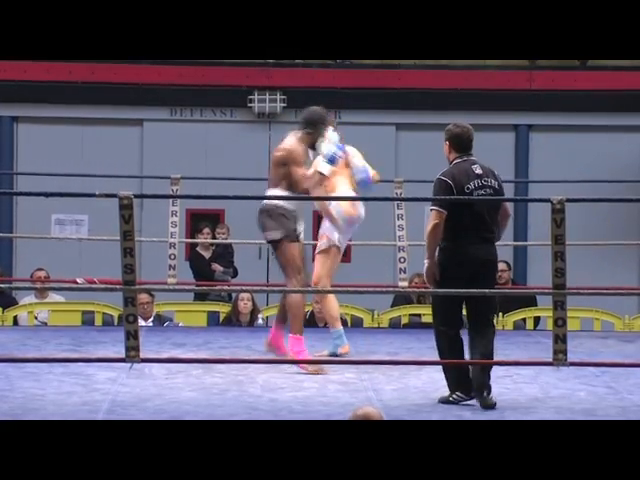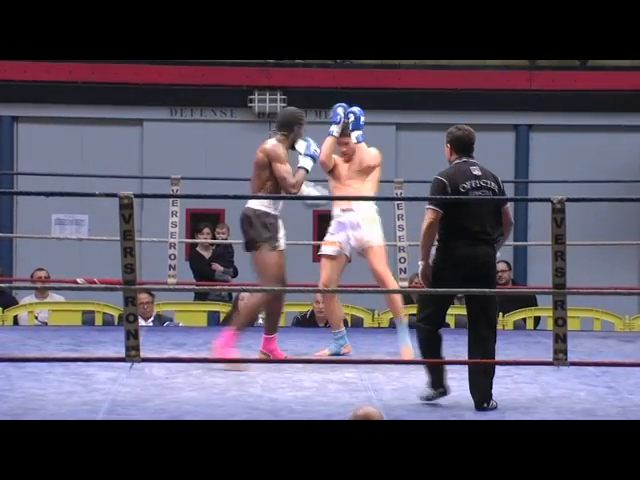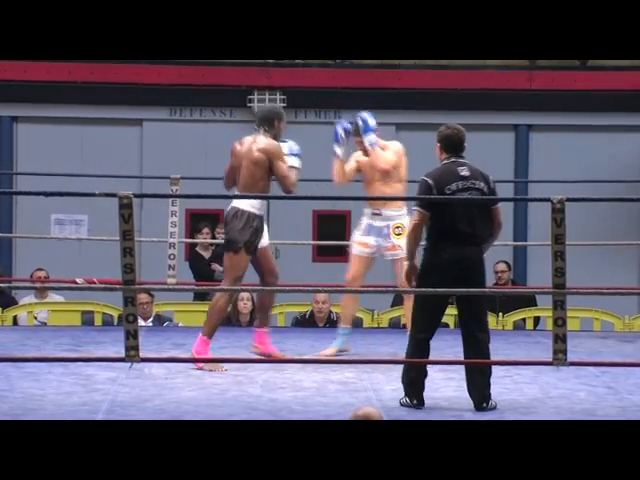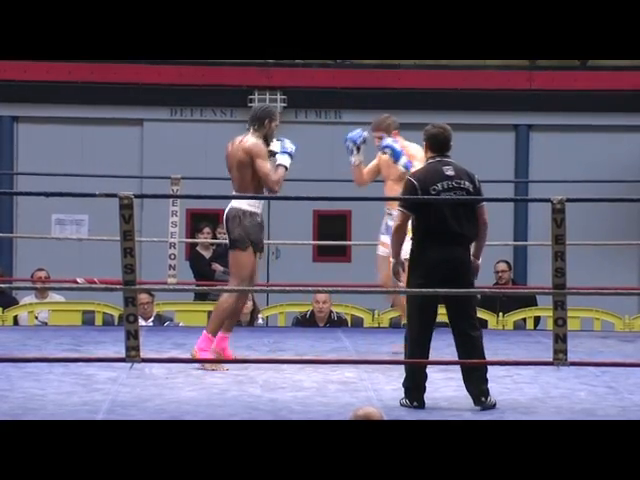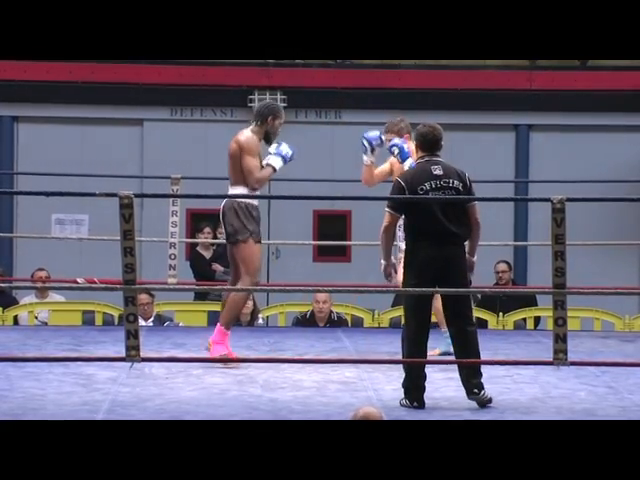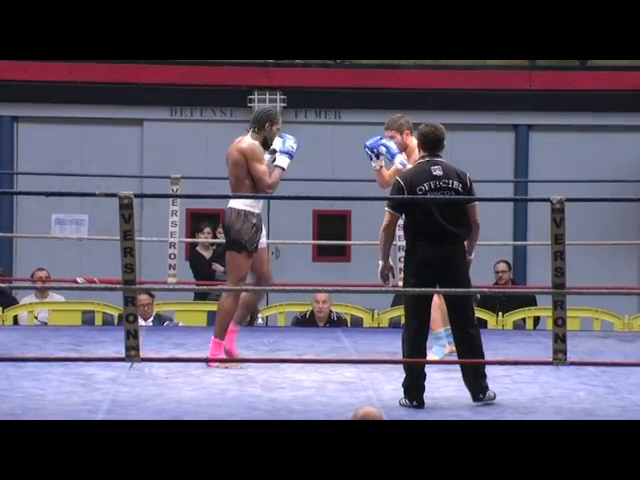
dt=0.2s
person 1, frame 1
left shoulder: (448, 178)
right shoulder: (491, 175)
left elbow: (436, 224)
right elbow: (505, 215)
left wrist: (430, 261)
left hip: (457, 257)
right hip: (486, 256)
left knee: (446, 324)
right knee: (482, 325)
left ankle: (461, 387)
right ankle: (482, 389)
person 1, frame 2
left shoulder: (445, 178)
right shoulder: (492, 178)
left elbow: (431, 222)
right elbow: (508, 222)
left wrist: (424, 261)
left hip: (452, 257)
right hip: (484, 258)
left knee: (428, 322)
right knee: (483, 330)
left ankle: (438, 382)
right ankle: (483, 396)
person 1, frame 3
left shoulder: (433, 179)
right shoulder: (483, 178)
left elbow: (417, 224)
right elbow: (497, 223)
left wrist: (410, 261)
left hip: (440, 259)
right hip: (472, 259)
left knee: (422, 329)
right knee: (476, 330)
left ankle: (413, 393)
right ankle: (482, 397)
person 1, frame 4
left shoulder: (417, 179)
right shoulder: (469, 177)
left elbow: (400, 225)
right elbow: (482, 222)
left wrist: (395, 258)
right wrist: (476, 257)
left hip: (427, 259)
right hip: (460, 258)
left knee: (419, 329)
right knee: (468, 328)
left ankle: (414, 394)
right ankle: (481, 392)
person 1, frame 5
left shoulder: (406, 179)
right shoulder: (460, 176)
left elbow: (389, 225)
right elbow: (475, 221)
left wrist: (386, 259)
right wrist: (471, 255)
left hip: (420, 257)
right hip: (454, 256)
left knee: (416, 328)
right knee: (463, 324)
left ankle: (414, 394)
right ankle: (475, 387)
person 1, frame 6
left shoulder: (406, 179)
right shoulder: (460, 177)
left elbow: (388, 225)
right elbow: (474, 222)
left wrist: (384, 260)
right wrist: (468, 254)
left hip: (420, 257)
right hip: (453, 256)
left knee: (415, 328)
right knee: (465, 324)
left ankle: (414, 394)
right ankle: (479, 388)
person 2, frame 1
left shoulder: (294, 141)
right shoulder: (295, 149)
right elbow: (304, 187)
left hip: (286, 214)
right hip: (278, 213)
left knee: (297, 279)
right knee: (297, 280)
left ankle: (276, 337)
right ankle: (298, 351)
person 2, frame 2
left shoulder: (271, 146)
right shoulder: (275, 149)
right elbow: (291, 187)
right wrist: (307, 161)
left hip: (269, 219)
right hip: (260, 218)
left knee: (278, 286)
right knee: (265, 288)
left ankle: (269, 345)
right ankle: (225, 344)
person 2, frame 3
left shoulder: (242, 144)
right shoulder: (271, 146)
left elbow: (228, 183)
right elbow: (289, 187)
right wrist: (293, 160)
left hip: (250, 217)
right hip: (244, 217)
left knee: (271, 277)
right knee: (231, 285)
left ankle: (262, 341)
right ankle: (201, 348)
person 2, frame 4
left shoulder: (238, 142)
right shoulder: (255, 145)
right elbow: (273, 186)
left wrist: (271, 154)
right wrist: (284, 159)
left hip: (246, 216)
right hip: (244, 217)
left knee: (246, 286)
right knee: (239, 286)
left ankle: (220, 345)
right ankle: (204, 345)
person 2, frame 5
left shoulder: (246, 139)
right shoulder: (248, 140)
right elbow: (256, 182)
left wrist: (271, 157)
right wrist: (278, 160)
left hip: (243, 210)
right hip: (240, 209)
left knee: (239, 280)
right knee: (250, 279)
left ankle: (222, 342)
right ankle: (218, 339)
person 2, frame 6
left shoulder: (242, 145)
right shoulder: (251, 147)
right elbow: (269, 186)
left wrist: (272, 155)
right wrist: (283, 159)
left hip: (250, 218)
right hip: (243, 217)
left knee: (263, 280)
right knee: (235, 285)
left ankle: (230, 335)
right ankle: (216, 350)
person 3, frame 1
left shoulder: (348, 153)
right shoulder: (317, 162)
left elbow: (372, 176)
right elbow: (308, 185)
left wrist: (363, 171)
right wrist: (323, 163)
left hip: (346, 206)
right hip: (329, 221)
right knee: (319, 283)
right ankle: (339, 343)
person 3, frame 2
left shoulder: (371, 154)
right shoulder: (334, 161)
left elbow: (366, 162)
right elbow: (323, 159)
left wrist: (357, 132)
right wrist: (335, 128)
left hip: (365, 219)
right hip: (339, 223)
left knee: (381, 275)
right knee: (327, 286)
left ankle: (404, 335)
right ankle: (340, 343)
person 3, frame 3
left shoulder: (394, 148)
right shoulder: (360, 157)
left elbow: (383, 164)
right elbow: (340, 179)
left wrist: (370, 137)
right wrist: (339, 147)
left hip: (395, 222)
right hip: (370, 221)
left knee: (405, 286)
right knee: (352, 282)
right ankle: (342, 340)
person 3, frame 4
left shoulder: (414, 151)
right shoulder: (383, 154)
right elbow: (361, 181)
left wrist: (401, 158)
right wrist: (356, 153)
right hip: (389, 221)
right knee: (386, 282)
person 3, frame 5
right shoulder: (396, 159)
right elbow: (369, 181)
left wrist: (407, 162)
right wrist: (369, 154)
left knee: (404, 279)
right ankle: (448, 342)
person 3, frame 6
left shoulder: (423, 153)
right shoulder: (404, 155)
right elbow: (385, 182)
left wrist: (397, 158)
right wrist: (376, 160)
left ankle: (439, 345)
right ankle: (449, 341)
